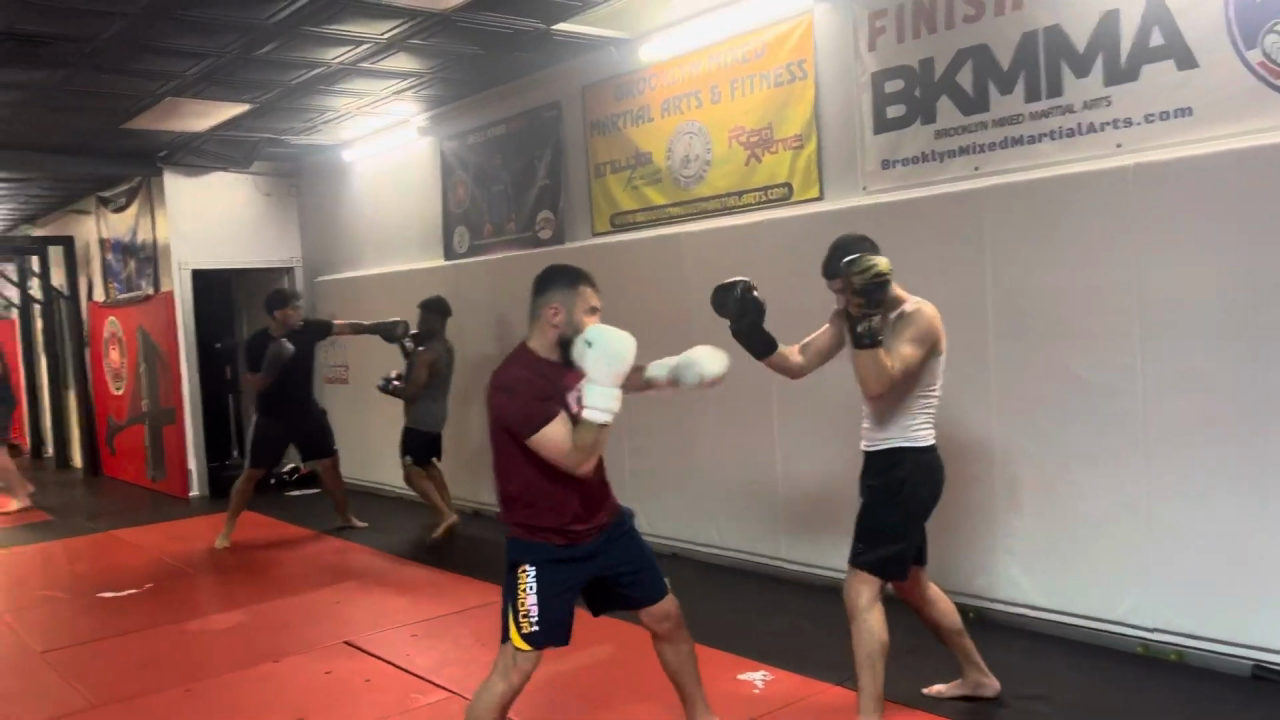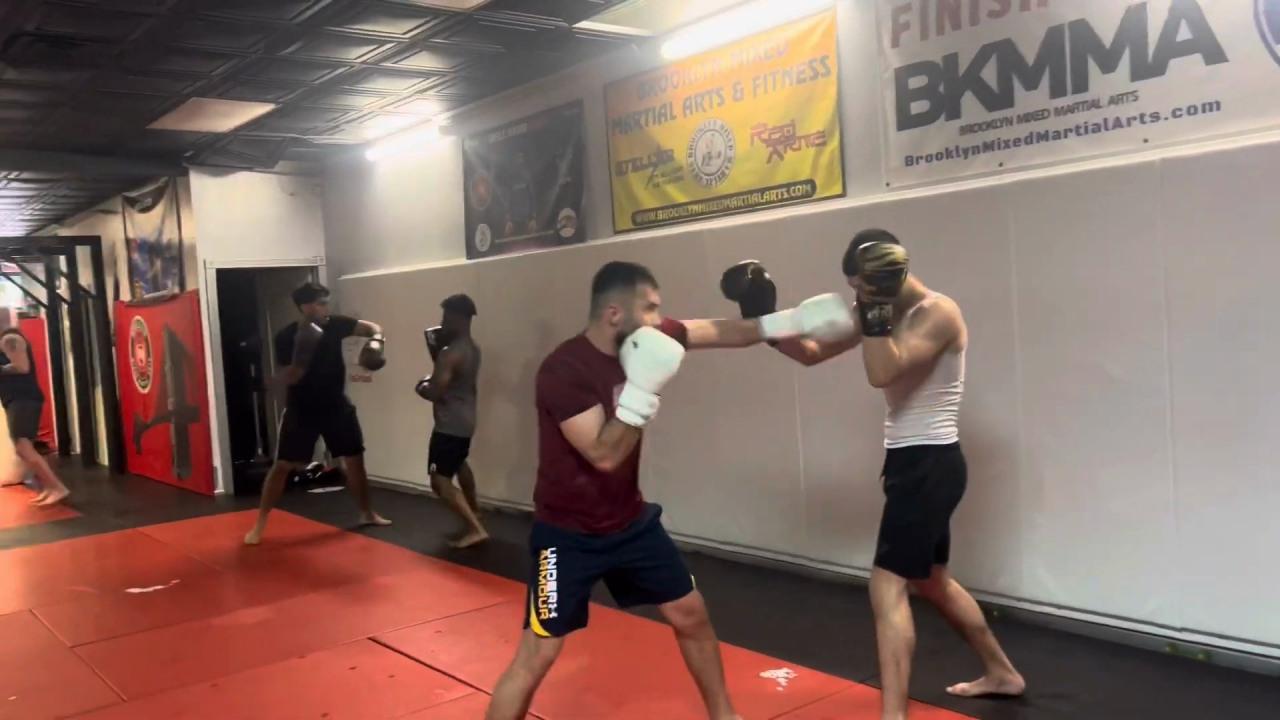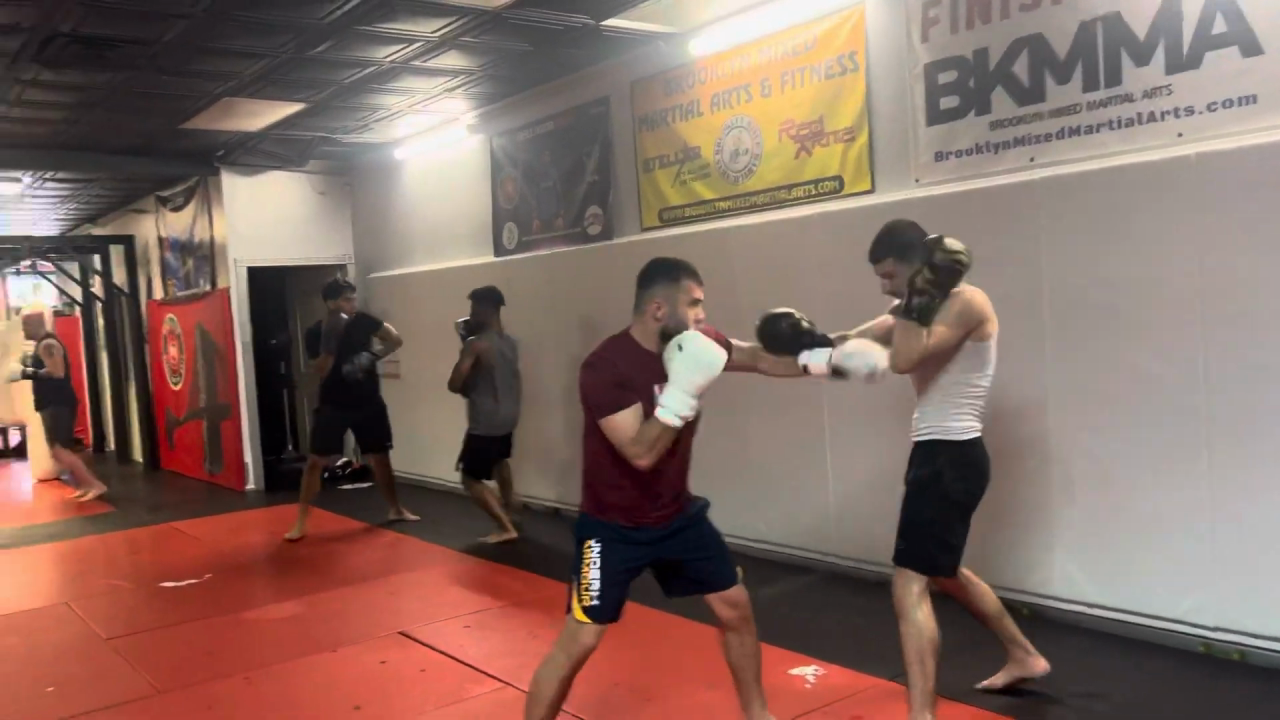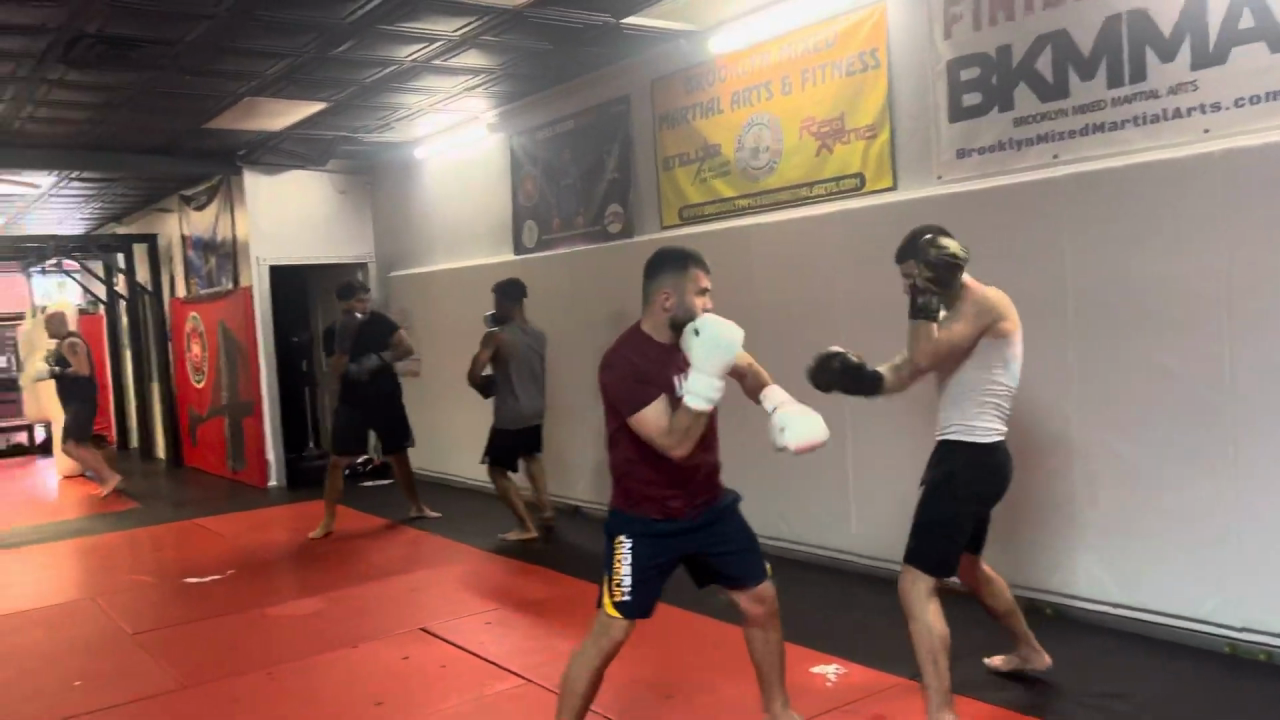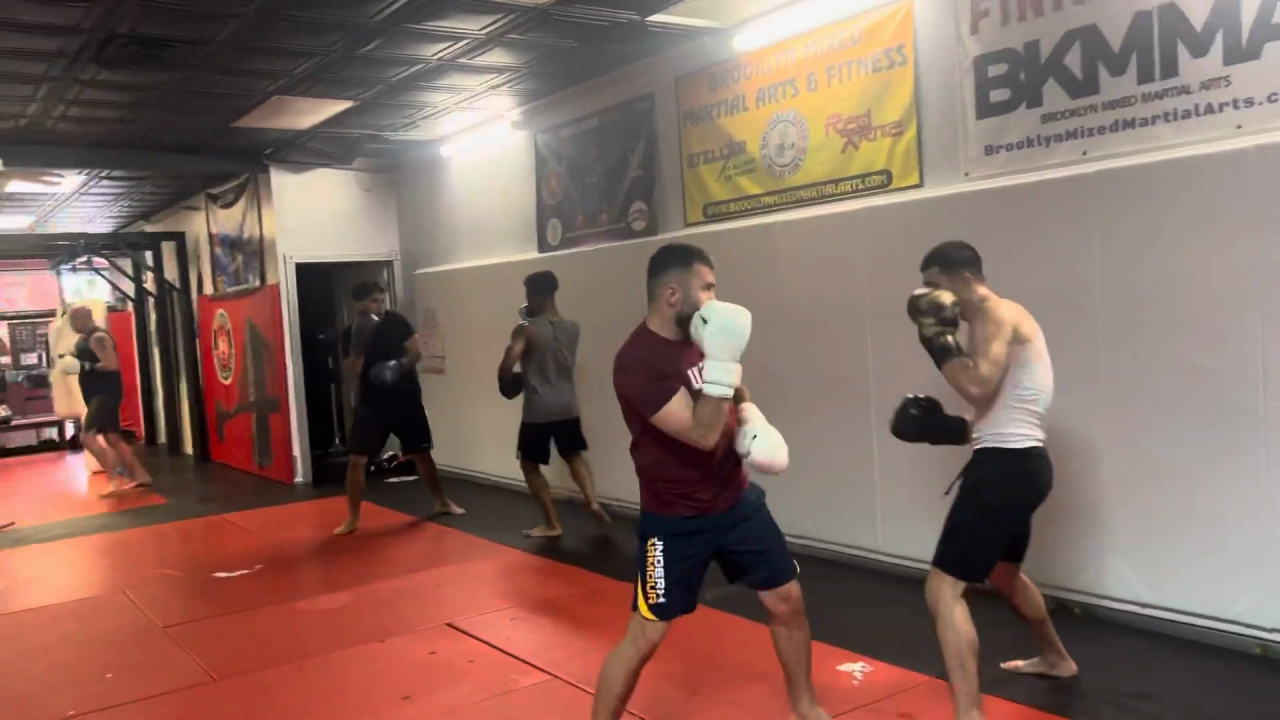
dt=0.1s
person 1, frame 1
left shoulder: (918, 317)
right shoulder: (851, 314)
left elbow: (875, 386)
right elbow: (796, 364)
left wrist: (865, 319)
right wrist: (750, 330)
left hip: (907, 467)
right hip: (887, 465)
left knee: (861, 591)
right knee: (911, 582)
right ankle: (978, 677)
person 1, frame 2
left shoulder: (938, 313)
right shoulder: (885, 310)
left elbow: (884, 374)
right elbow: (814, 349)
left wrist: (875, 303)
right wrist: (761, 314)
left hip: (931, 464)
right hip: (913, 462)
left knee: (889, 592)
right knee: (932, 579)
right ankle: (1002, 673)
person 1, frame 3
left shoulder: (965, 303)
right shoulder: (929, 304)
left elbow: (903, 360)
right elbow: (859, 343)
left wrist: (921, 295)
left hip: (949, 460)
right hip: (939, 456)
left knee: (909, 587)
right knee: (946, 573)
right ankle: (1024, 658)
person 1, frame 4
left shoulder: (984, 301)
right shoulder: (962, 310)
left elbow: (925, 357)
right elbow: (905, 370)
left wrist: (927, 296)
right wrist: (855, 374)
left hip: (966, 460)
right hip: (978, 459)
left knee: (915, 586)
right knee: (965, 562)
right ankle: (1029, 651)
person 1, frame 5
left shoulder: (995, 315)
right shoulder: (999, 322)
left elbow: (977, 390)
left wrist: (938, 338)
right wrist: (941, 427)
left hip: (1004, 468)
right hip: (1024, 464)
left knee: (943, 590)
right knee: (1000, 573)
right ankle: (1056, 659)
person 2, frame 1
left shoulder: (576, 353)
right shoulder: (515, 384)
left elbow: (626, 380)
right elbow: (581, 461)
left wrist: (672, 371)
right wrist: (604, 384)
left hip: (605, 527)
right hip: (545, 546)
left knee: (667, 618)
right knee: (516, 667)
person 2, frame 2
left shoulder: (646, 341)
right shoulder: (563, 370)
left elbow: (717, 333)
right elbow: (604, 456)
left wrist: (793, 321)
right wrist: (642, 388)
left hip: (630, 523)
right hip: (568, 534)
left knee: (690, 614)
right knee: (538, 654)
person 2, frame 3
left shoulder: (691, 340)
right shoulder: (605, 367)
left elbow: (757, 357)
right elbow: (641, 454)
left wrist: (828, 360)
right wrist: (683, 389)
left hip: (676, 516)
right hip: (613, 526)
left knee: (735, 607)
right knee: (578, 643)
person 2, frame 4
left shoulder: (696, 334)
right shoulder: (624, 363)
left elbow: (747, 370)
right elbow: (677, 443)
left wrist: (783, 405)
right wrist: (706, 373)
left hip: (709, 505)
right hip: (645, 519)
left knee: (762, 604)
right knee: (609, 633)
person 2, frame 5
left shoulder: (705, 331)
right shoulder: (637, 363)
left elbow: (735, 395)
right elbow: (702, 433)
left wrist: (756, 424)
right wrist: (722, 360)
left hip: (735, 502)
right hip: (674, 518)
left knee: (788, 601)
right knee: (645, 636)
person 3, frame 1
left shoulder: (307, 329)
right shoulder: (256, 343)
left elbow: (347, 327)
right elbow: (257, 385)
left wrist: (379, 327)
right wrist: (271, 368)
left hip: (307, 411)
right hip: (271, 417)
left knee: (329, 462)
right knee: (253, 473)
left ankle: (345, 516)
right ankle: (227, 529)
person 3, frame 2
left shoulder: (335, 324)
right shoulder: (286, 337)
left elbow: (371, 328)
right elbow: (288, 379)
left wrist: (376, 342)
right wrist: (301, 355)
left hip: (337, 406)
right hip: (301, 410)
left knee: (354, 459)
right knee: (283, 466)
left ankle: (367, 514)
right ankle: (260, 525)
person 3, frame 3
left shoulder: (362, 321)
right shoulder: (319, 332)
left elbow: (394, 339)
right elbow: (320, 371)
left wrist: (370, 355)
right wrist: (330, 345)
left hip: (368, 402)
right hip: (332, 405)
left knee: (380, 457)
right knee: (316, 461)
left ankle: (396, 509)
right ankle: (301, 522)
person 3, frame 4
left shoulder: (380, 321)
right shoulder: (335, 331)
left elbow: (407, 349)
right elbow: (337, 370)
left wrist: (378, 358)
right wrist: (343, 342)
left hip: (387, 401)
right hip: (352, 404)
left knee: (399, 456)
right knee: (338, 461)
left ankle: (417, 507)
right ankle: (328, 520)
person 3, frame 5
left shoulder: (397, 322)
right shoulder: (353, 333)
left elbow: (416, 354)
right elbow: (354, 371)
left wrist: (398, 366)
right wrist: (360, 343)
left hip: (406, 401)
right hip: (371, 406)
left knee: (421, 455)
right knee: (356, 461)
left ankle: (442, 502)
right ankle: (353, 518)
person 4, frame 1
left shoulder: (426, 353)
right shoulder: (445, 349)
left elbow: (410, 392)
left wrist: (389, 386)
right wrist: (410, 353)
left hip: (420, 422)
right hip: (434, 419)
left knee: (413, 473)
right knee: (426, 463)
left ankle: (447, 514)
right ankle: (448, 509)
person 4, frame 2
left shoulder: (450, 353)
right shoulder: (473, 349)
left elbow: (433, 392)
left wrist: (423, 386)
right wrist: (436, 349)
left hip: (449, 425)
right hip: (466, 422)
left knee: (440, 480)
right knee: (458, 462)
left ankle: (476, 529)
right ankle: (474, 510)
person 4, frame 3
left shoulder: (475, 344)
right shoulder: (511, 343)
left elbow: (455, 384)
left hip: (485, 423)
right hip: (508, 417)
left knee: (471, 479)
right knee: (499, 460)
left ankle: (506, 527)
right ankle: (508, 509)
person 4, frame 4
left shoulder: (494, 337)
right shoulder: (539, 336)
left elbow: (474, 374)
left wrist: (483, 383)
left hip: (509, 416)
right hip: (534, 412)
left knee: (498, 471)
right knee: (530, 455)
left ankle: (528, 527)
right ankle: (544, 506)
person 4, frame 5
left shoulder: (526, 329)
right shoulder: (573, 328)
left elbow: (506, 367)
left wrist: (509, 379)
left hip: (538, 410)
right hip: (567, 407)
left knee: (530, 465)
right knee: (575, 456)
left ankle: (551, 524)
right ankle: (593, 503)
